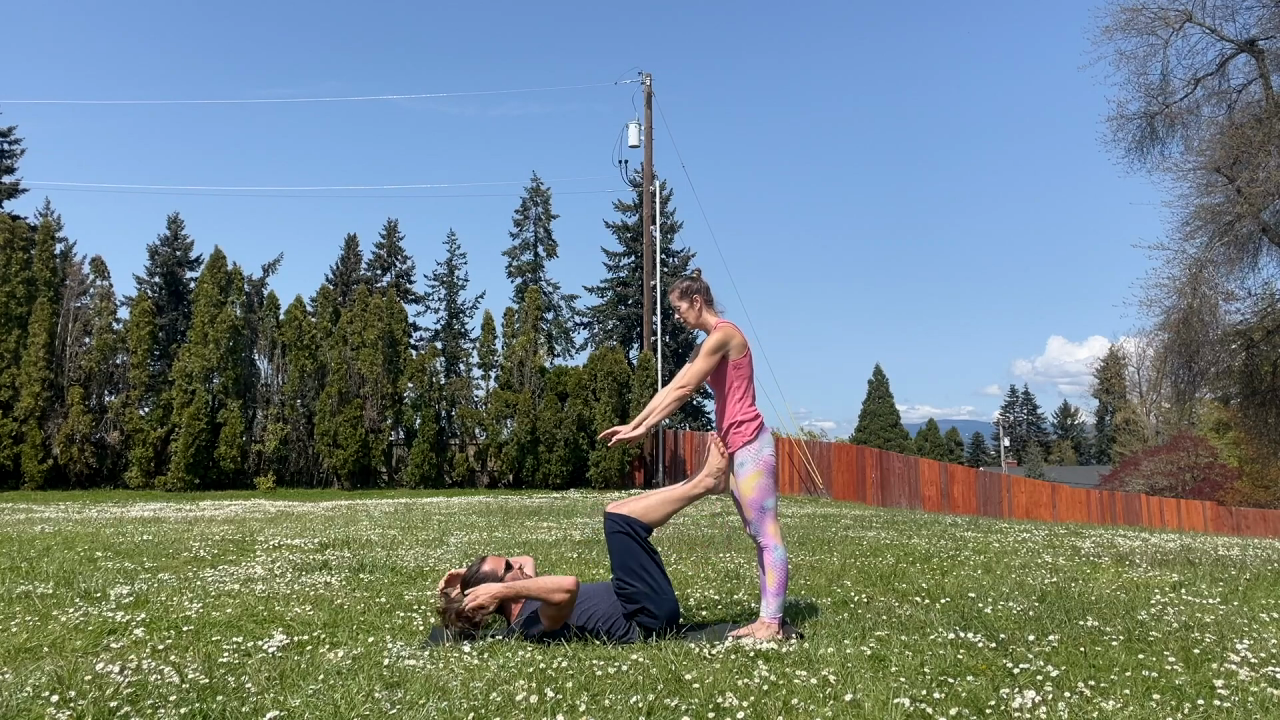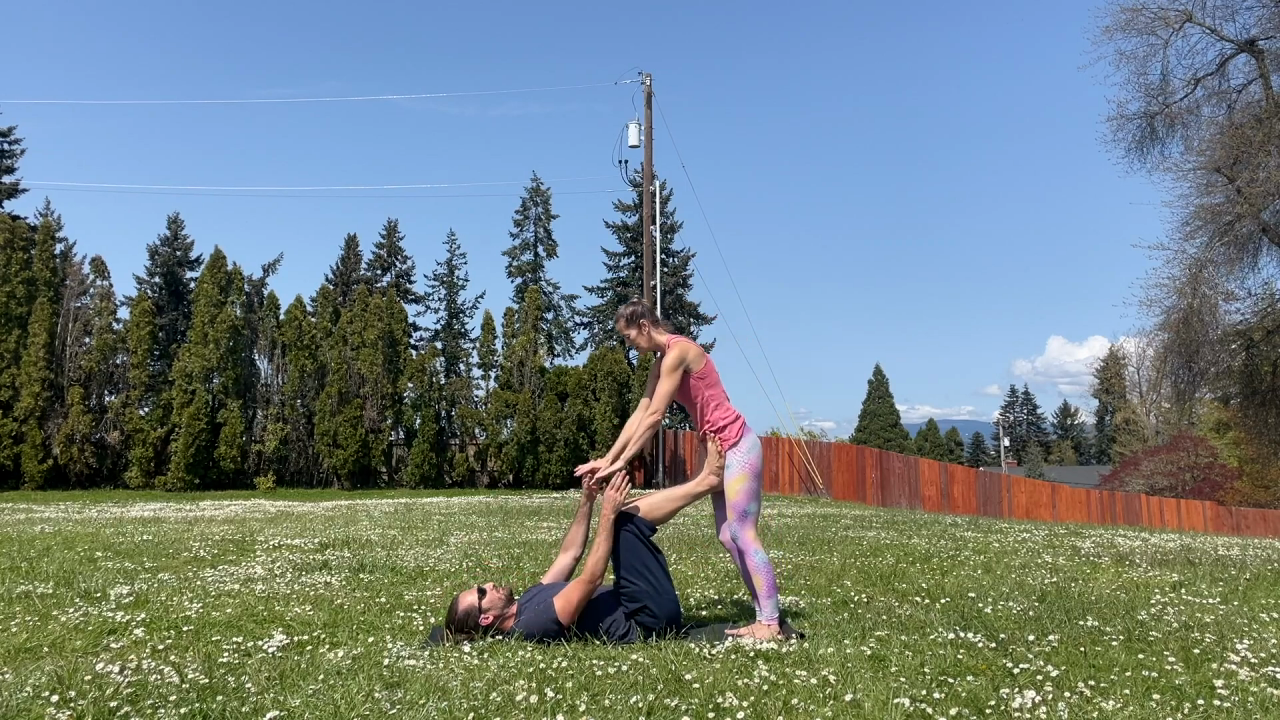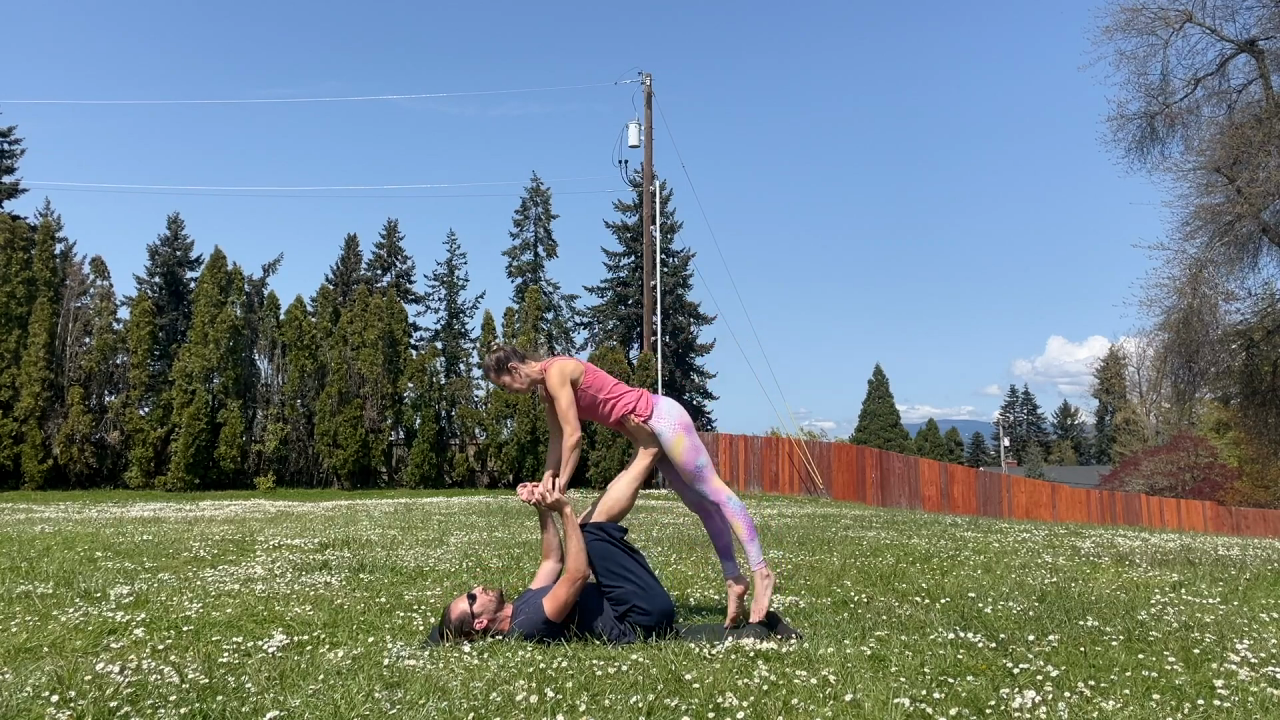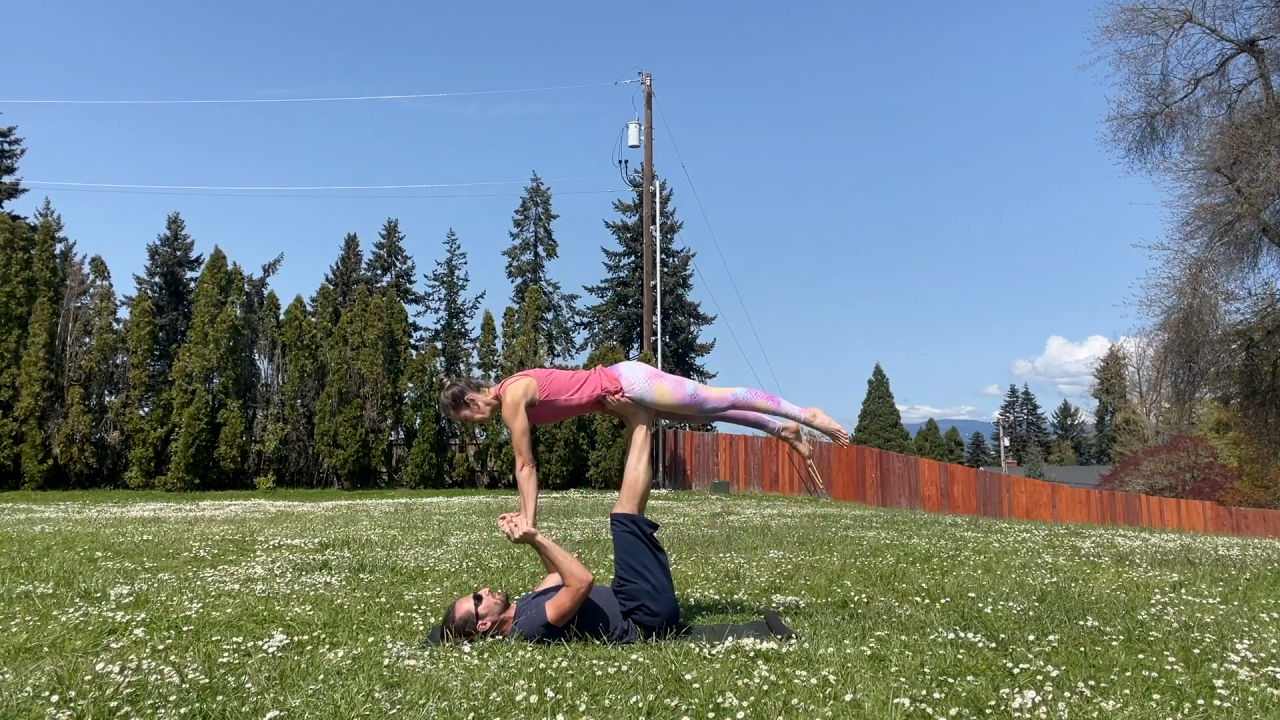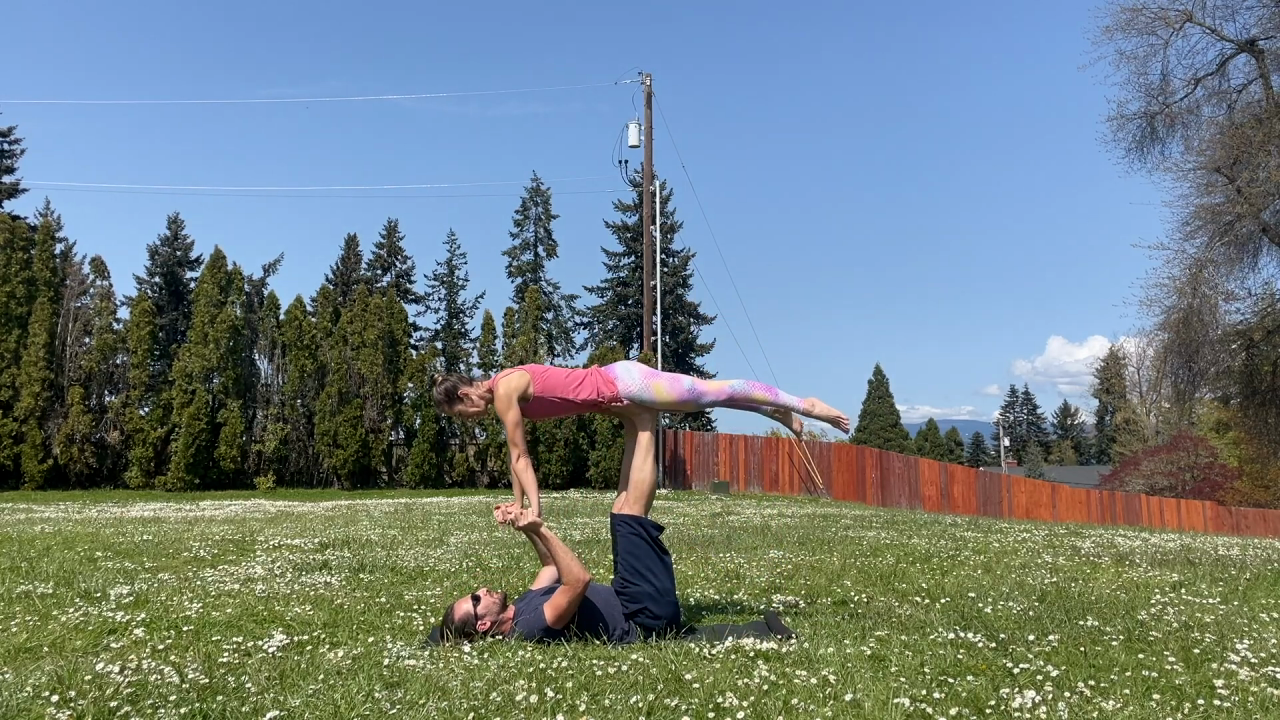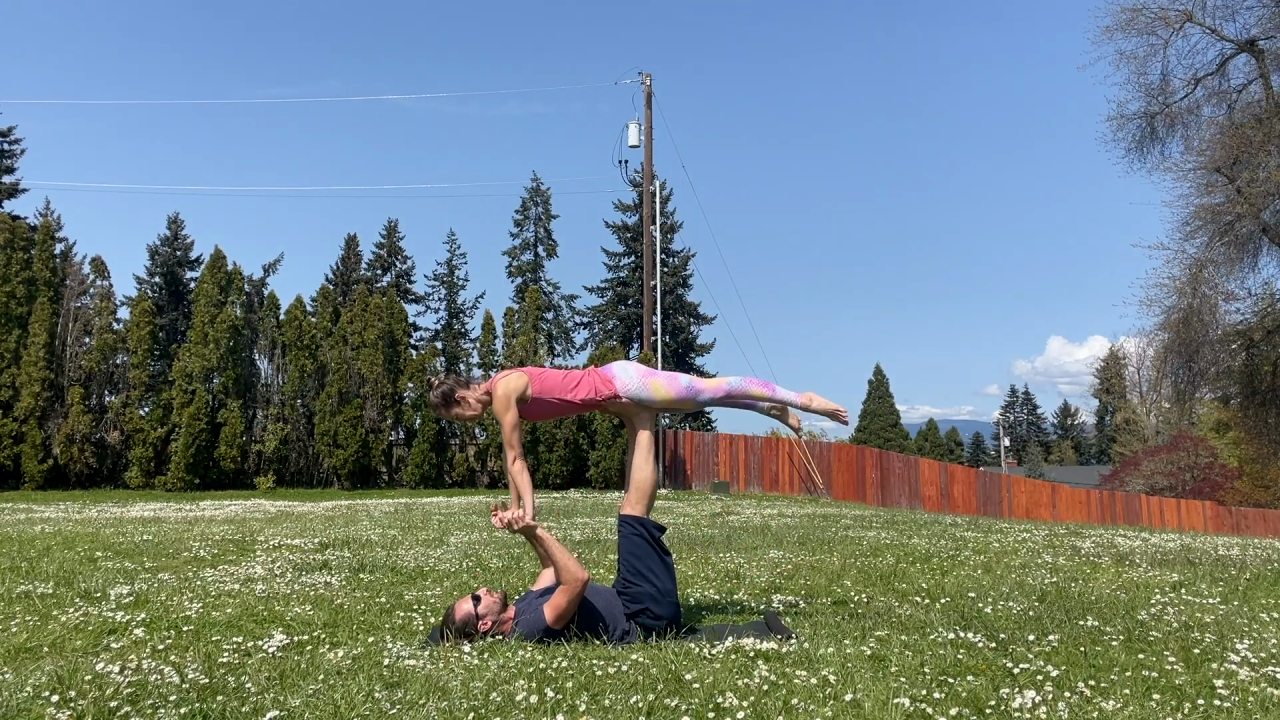
dt=0.5s
person 1, frame 1
left shoulder: (723, 334)
right shoulder: (708, 344)
left elbow: (683, 391)
right elbow: (670, 387)
left wrist: (644, 429)
right wrist: (632, 425)
left hip: (749, 443)
right hip: (736, 446)
left knee: (767, 534)
right knee: (757, 534)
left ankle: (773, 623)
right ankle: (767, 618)
person 1, frame 2
left shoulder: (678, 351)
right shoulder: (662, 362)
left elbow: (655, 416)
right elbow: (639, 414)
left wrist: (622, 462)
right wrist: (608, 459)
left hip: (736, 444)
right hip: (722, 449)
left knee: (743, 536)
right knee: (729, 537)
left ankle: (770, 623)
right ankle: (763, 617)
person 1, frame 3
left shoulder: (555, 373)
right shoulder: (545, 380)
left elbow: (573, 438)
right elbow: (559, 441)
left wrist: (559, 488)
right wrist: (545, 484)
left hip: (658, 417)
right hip: (645, 426)
left knee: (711, 491)
right knee: (700, 502)
left ankle: (760, 573)
right ankle: (735, 581)
person 1, frame 4
left shoulder: (511, 397)
right shoulder: (512, 396)
left elbow: (525, 466)
right elbow: (526, 464)
left wrist: (529, 522)
right wrist: (525, 517)
left hip: (625, 385)
right hip: (621, 391)
left knee: (720, 401)
right knee: (713, 411)
left ankle: (807, 415)
right ankle: (783, 429)
person 1, frame 5
left shoulder: (505, 390)
right shoulder: (506, 394)
left elbow: (520, 456)
right elbow: (517, 455)
left wrist: (535, 509)
right wrist: (518, 505)
left hip: (621, 386)
right hip: (618, 393)
left knee: (714, 393)
right knee: (706, 397)
left ankle: (803, 405)
right ankle: (776, 410)
person 1, frame 6
left shoulder: (502, 391)
right shoulder: (502, 395)
left elbow: (514, 458)
right elbow: (514, 457)
left wrist: (530, 512)
right wrist: (516, 508)
left hip: (618, 385)
right hip: (614, 392)
left knee: (711, 389)
right knee: (706, 395)
left ankle: (801, 398)
right ankle: (772, 408)
person 2, frame 1
left shoulder: (524, 606)
right shoulder: (533, 625)
left elbow: (528, 567)
right elbow: (568, 586)
left wrist: (469, 575)
right wrist: (504, 584)
left hip: (644, 616)
right hip: (647, 620)
left knee: (622, 516)
right knee: (618, 514)
left ankle: (701, 483)
right ankle: (704, 482)
person 2, frame 2
left shoulder: (526, 603)
right shoulder: (533, 624)
left elbow: (569, 554)
right elbow: (591, 577)
left wrist: (588, 500)
right wrist: (608, 513)
left hip: (644, 617)
right hip: (648, 620)
right knee: (625, 515)
left ankle: (703, 482)
right ankle: (705, 481)
person 2, frame 3
left shoulder: (525, 609)
right shoulder: (530, 624)
left elbow: (553, 560)
right elbow: (577, 574)
left wrist: (543, 509)
right wrist: (565, 510)
left hip: (638, 619)
right hip: (643, 618)
right knee: (595, 526)
person 2, frame 4
left shoulder: (522, 610)
right shoulder: (530, 627)
left elbow: (560, 574)
right elbow: (582, 582)
left wrist: (530, 537)
right wrist: (536, 538)
left hip: (647, 620)
right hip: (645, 618)
right knee: (625, 513)
person 2, frame 5
left shoulder: (525, 606)
right shoulder: (531, 627)
left elbow: (552, 566)
right elbow: (578, 580)
left wrist: (527, 529)
right wrist: (540, 529)
left hip: (644, 623)
right hip: (647, 618)
right knee: (628, 515)
person 2, frame 6
left shoulder: (522, 608)
right shoulder: (532, 628)
left elbow: (553, 567)
right elbow: (577, 579)
left wrist: (526, 530)
right wrist: (536, 531)
left hip: (645, 622)
right hip: (647, 617)
right knee: (633, 513)
